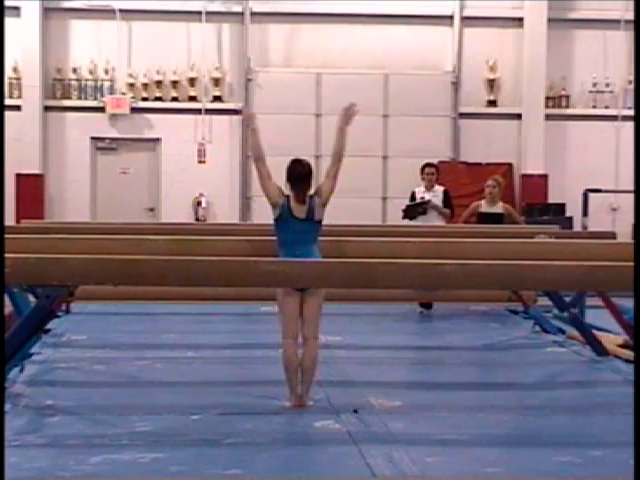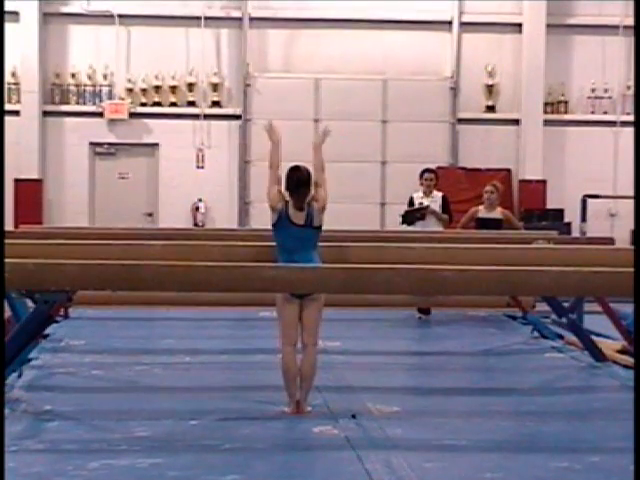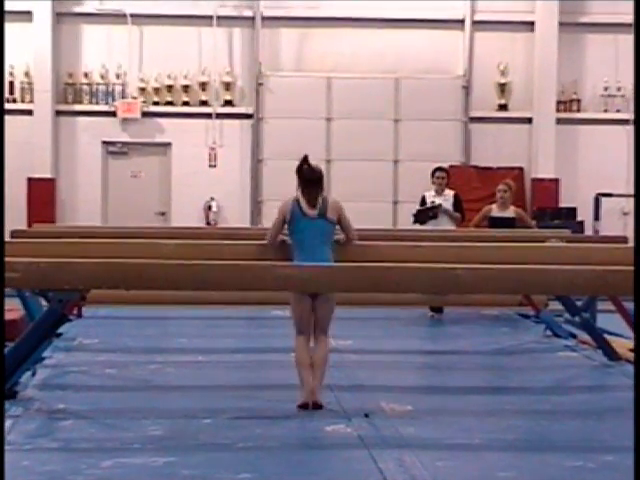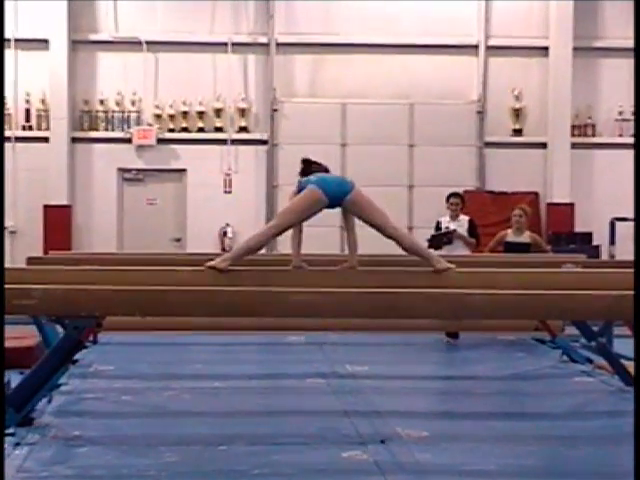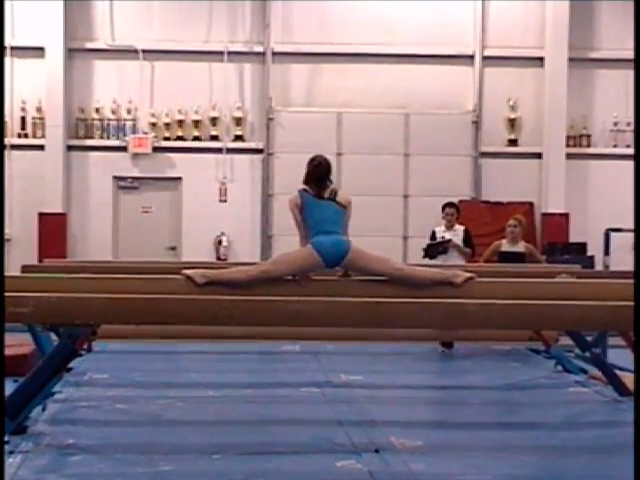
dt=1s
person 1, frame 1
left shoulder: (279, 203)
right shoulder: (319, 202)
left elbow: (259, 163)
right elbow: (336, 162)
left wrist: (253, 129)
right wrist: (343, 126)
left knee: (290, 338)
right knee: (311, 337)
left ankle: (294, 395)
right ankle: (305, 395)
person 1, frame 2
left shoulder: (278, 209)
right shoulder: (317, 209)
left elbow: (274, 172)
right elbow: (320, 175)
left wrist: (275, 142)
right wrist: (317, 147)
left knee: (288, 345)
right knee: (310, 344)
left ankle: (292, 401)
right ankle: (303, 401)
person 1, frame 3
left shoulder: (289, 205)
right shoulder: (333, 205)
left elbow: (271, 240)
right elbow: (351, 238)
left knee: (302, 336)
right knee: (321, 336)
left ankle: (306, 392)
right ankle: (316, 392)
person 1, frame 4
left shoulder: (300, 186)
right shoulder: (336, 178)
left elbow: (296, 227)
right elbow: (350, 226)
left wrist: (296, 259)
right wrist: (352, 260)
left hip: (319, 189)
right hip: (344, 186)
left knee: (273, 228)
right knee: (392, 230)
left ankle: (225, 259)
right ankle: (436, 261)
person 1, frame 5
left shoulder: (297, 199)
right shoulder: (343, 199)
left elbow: (304, 236)
left wrist: (304, 269)
right wrist: (345, 266)
left hip: (318, 248)
right hip: (342, 247)
left knee: (261, 271)
right knee: (398, 270)
left ankle: (204, 275)
right ankle: (453, 276)
person 2, frame 1
left shoulder: (443, 191)
right shoulder: (415, 192)
left elbow: (450, 214)
right elbow: (410, 215)
left wrist: (435, 206)
right wrist: (419, 209)
right ankle: (424, 301)
person 2, frame 2
left shoulder: (442, 197)
right shoulder: (414, 198)
left elbow: (448, 219)
right elbow: (408, 221)
left wrist: (434, 212)
right wrist: (417, 214)
left ankle: (425, 307)
right ankle: (423, 307)
person 2, frame 3
left shoulder: (454, 196)
right shoulder: (426, 196)
left elbow: (460, 218)
right elbow: (420, 220)
left wrist: (446, 211)
right wrist: (429, 213)
left ankle: (437, 307)
right ankle: (435, 307)
person 2, frame 4
left shoulder: (468, 221)
right shoulder: (440, 222)
left elbow: (475, 243)
right elbow: (435, 245)
left wrist: (461, 236)
right wrist: (442, 239)
left ankle: (452, 332)
right ankle: (450, 332)
person 2, frame 5
left shoulder: (464, 231)
right shoulder: (436, 232)
left elbow: (471, 254)
right elbow: (430, 255)
left wrist: (456, 246)
right wrist: (438, 249)
left ankle: (447, 341)
right ankle: (445, 340)
